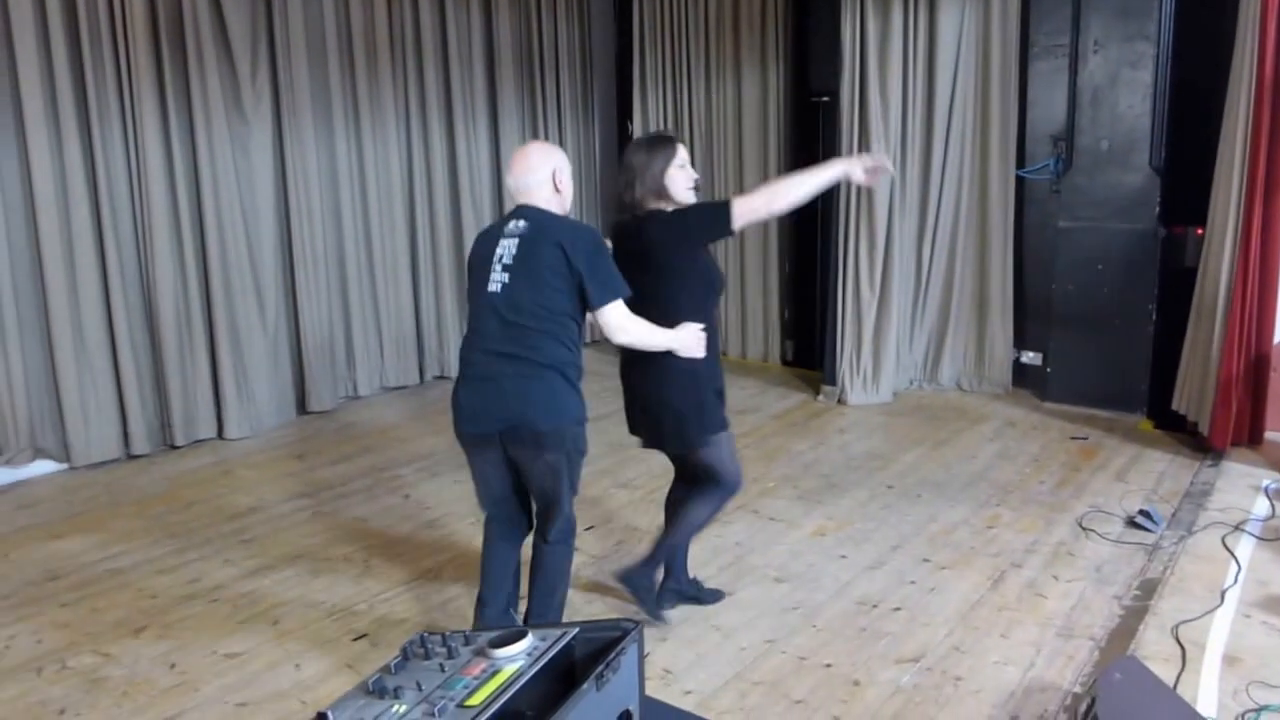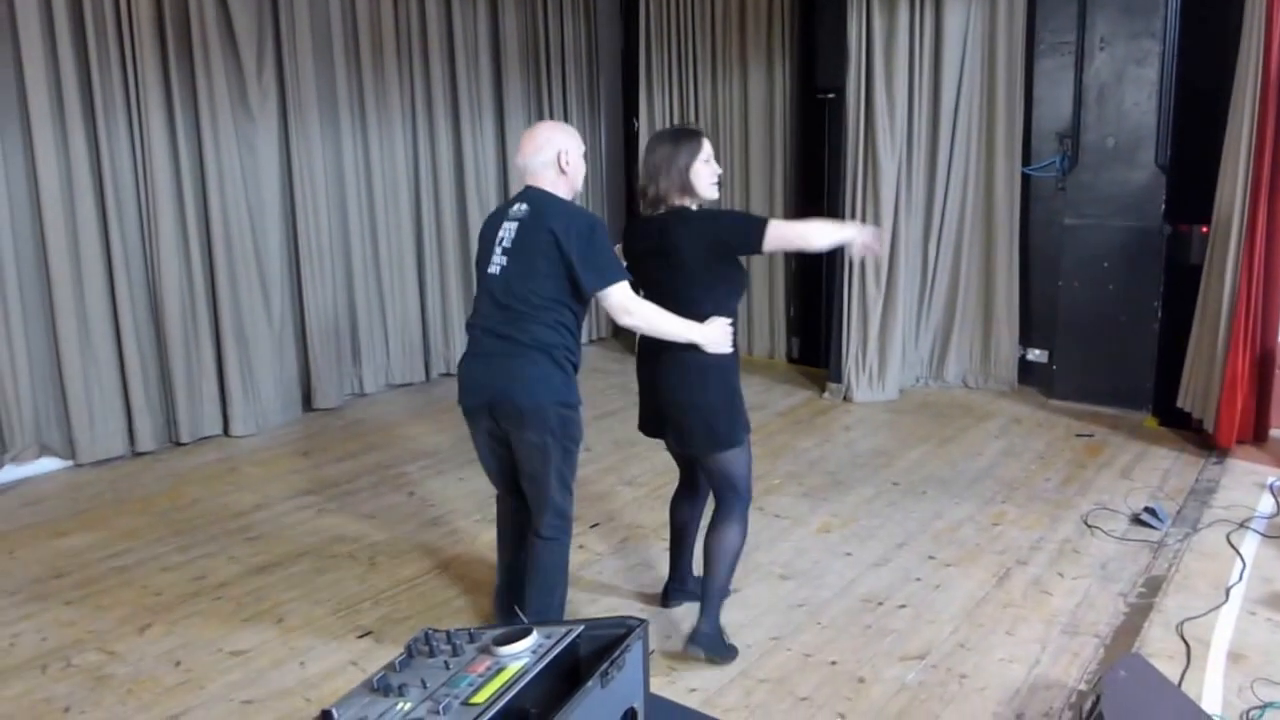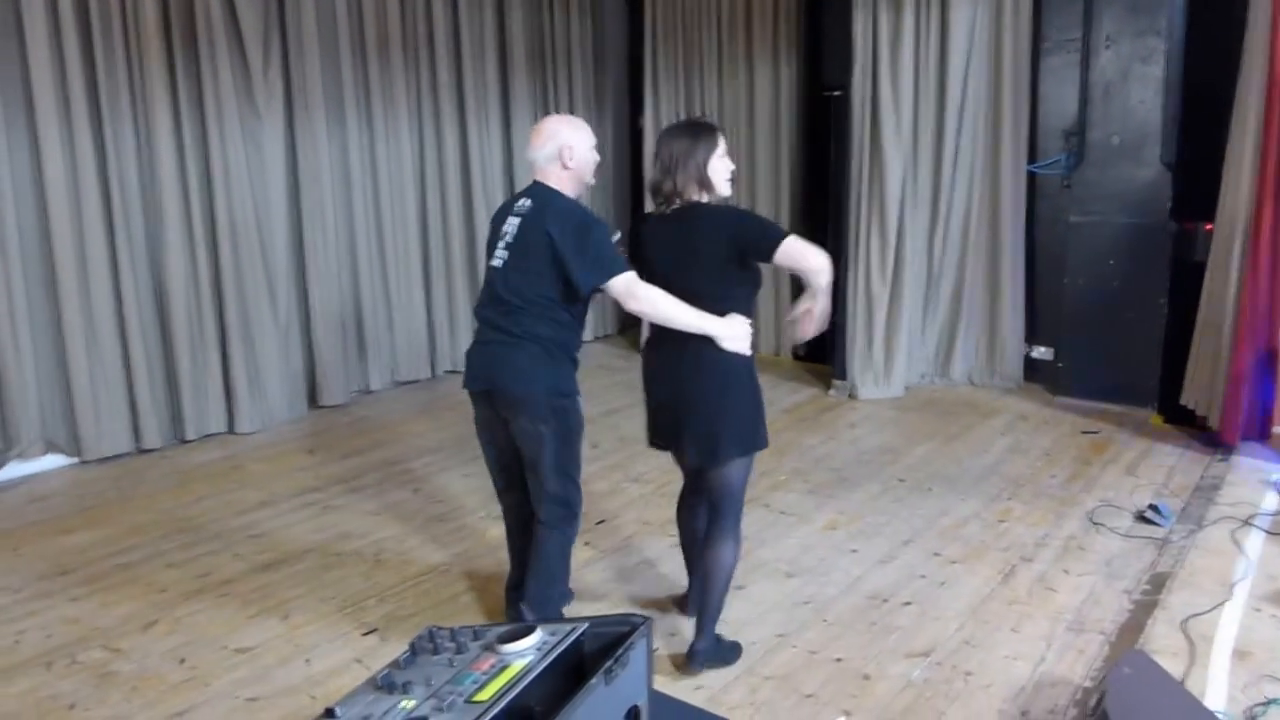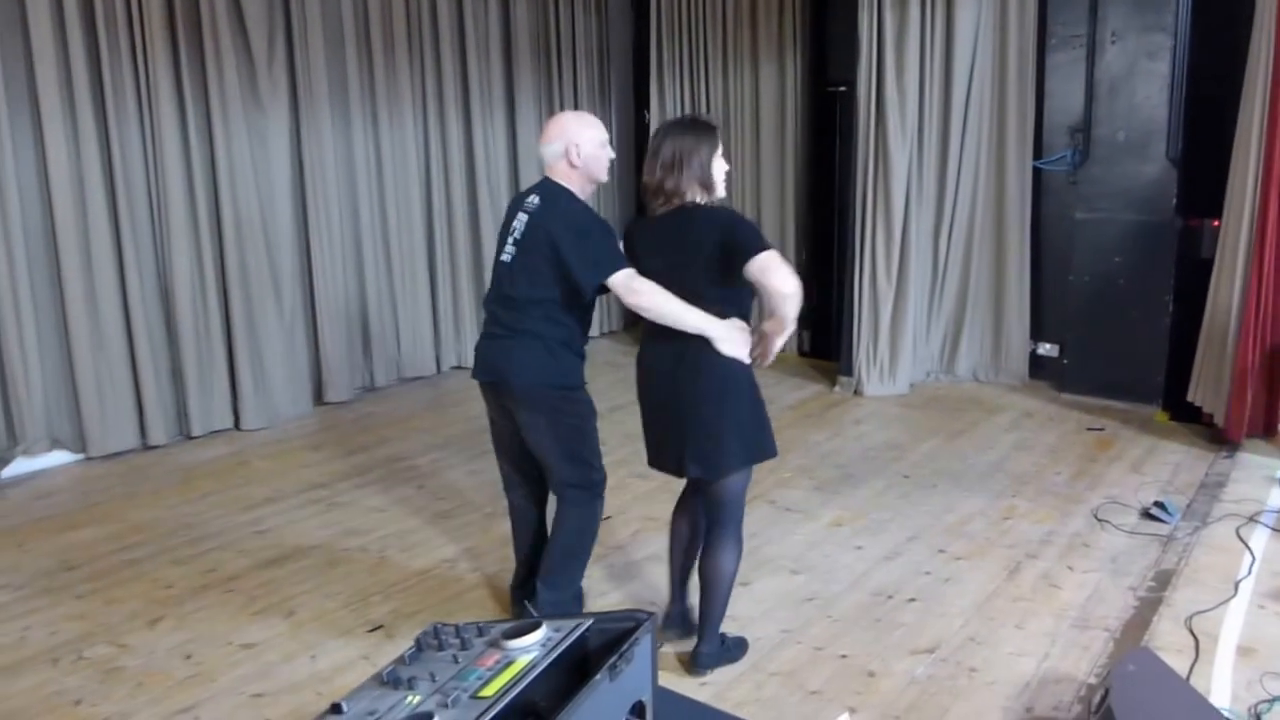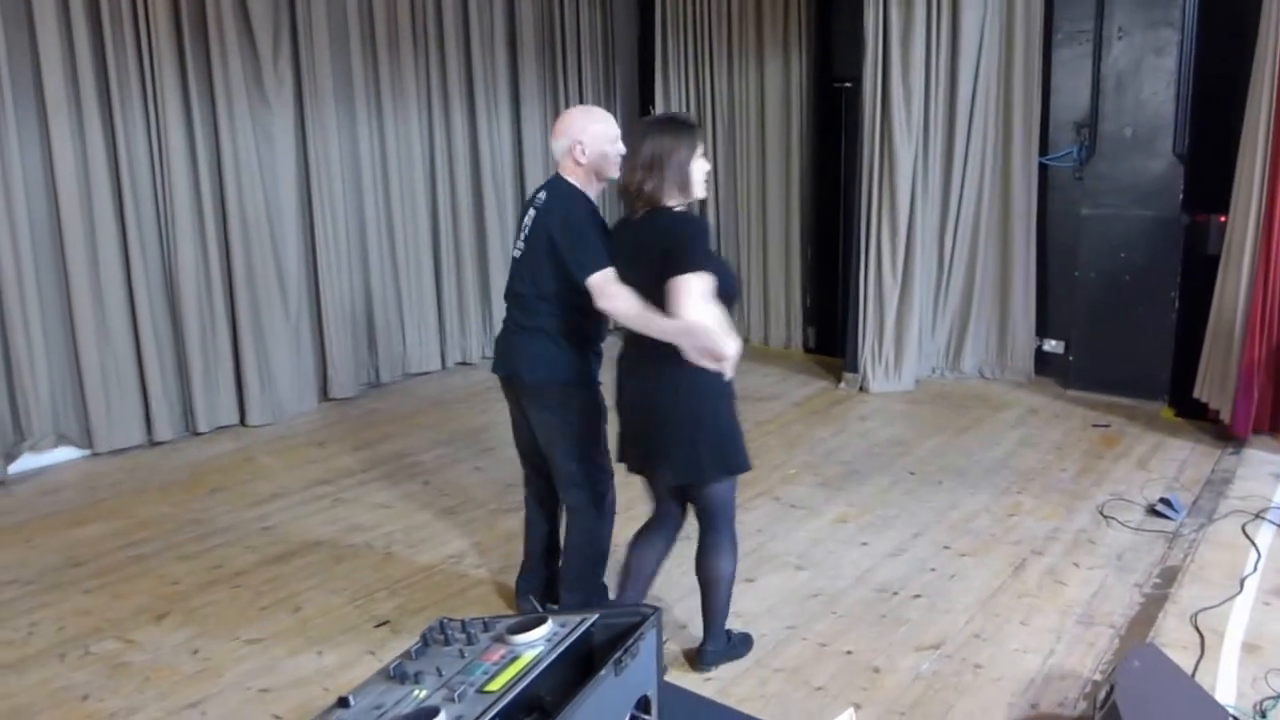
dt=0.2s
person 1, frame 1
left shoulder: (631, 233)
right shoulder: (674, 228)
right elbow: (767, 202)
right wrist: (841, 167)
left hip: (660, 370)
right hip: (674, 375)
left knee: (694, 475)
right knee: (724, 479)
left ankle: (674, 581)
right ankle: (645, 571)
person 1, frame 2
left shoulder: (642, 232)
right shoulder: (708, 227)
right elbow: (801, 234)
right wrist: (852, 231)
left hip: (663, 370)
right hip: (700, 376)
left knee: (695, 477)
right knee: (734, 496)
left ankle: (681, 580)
right ankle: (706, 626)
person 1, frame 3
left shoulder: (647, 231)
right shoulder: (727, 223)
right elbow: (814, 261)
right wrist: (818, 299)
left hip: (666, 371)
right hip: (717, 376)
left knee: (698, 483)
right knee: (725, 509)
left ankle: (697, 589)
right ankle: (705, 640)
person 1, frame 4
left shoulder: (640, 233)
right shoulder: (722, 225)
right elbow: (782, 285)
right wrist: (776, 332)
left hip: (659, 377)
right hip: (715, 383)
left knee: (697, 490)
right knee: (725, 514)
left ankle: (676, 611)
right ankle: (709, 643)
person 1, frame 5
left shoulder: (626, 233)
right shoulder: (685, 230)
right elbow: (693, 308)
right wrist: (726, 348)
left hip: (639, 387)
right hip: (689, 393)
left knee: (666, 513)
right knee: (717, 517)
right ankle: (716, 641)
person 2, frame 1
left shoulder: (485, 242)
right shoulder: (577, 239)
right elbow: (619, 330)
right wrist: (673, 339)
left hip: (476, 406)
right hip: (546, 409)
left knee: (504, 521)
right knee: (555, 526)
left ankle: (494, 636)
person 2, frame 2
left shoulder: (497, 221)
right shoulder: (576, 225)
right elbow: (625, 310)
left wrist: (601, 262)
right wrist: (700, 334)
left hip: (478, 383)
right hip: (539, 390)
left knee: (512, 496)
right knee: (550, 515)
left ankle: (510, 612)
person 2, frame 3
left shoulder: (511, 211)
right shoulder: (574, 222)
right elbow: (635, 297)
left wrist: (605, 254)
right wrist: (717, 327)
left hip: (485, 372)
right hip: (538, 380)
left knee: (515, 493)
right knee: (557, 504)
left ankle: (524, 600)
right ankle: (540, 625)
person 2, frame 4
left shoulder: (526, 204)
right shoulder: (575, 220)
right elbow: (634, 292)
left wrist: (615, 254)
right wrist: (715, 329)
left hip: (496, 365)
right hip: (544, 375)
left knee: (524, 486)
right knee: (581, 487)
left ankle: (528, 594)
right ankle: (555, 606)
person 2, frame 5
left shoulder: (549, 199)
right shoulder: (575, 214)
right elbow: (609, 297)
right wrist: (684, 335)
left hip: (520, 361)
right hip: (557, 371)
left knee: (542, 480)
right knee: (588, 488)
left ankle: (535, 589)
right ankle: (581, 604)
